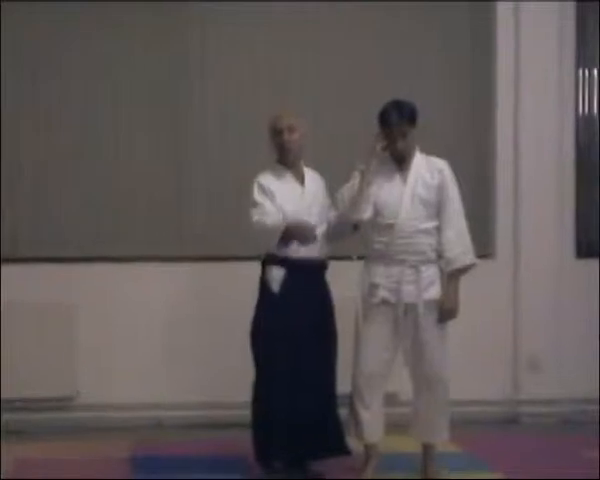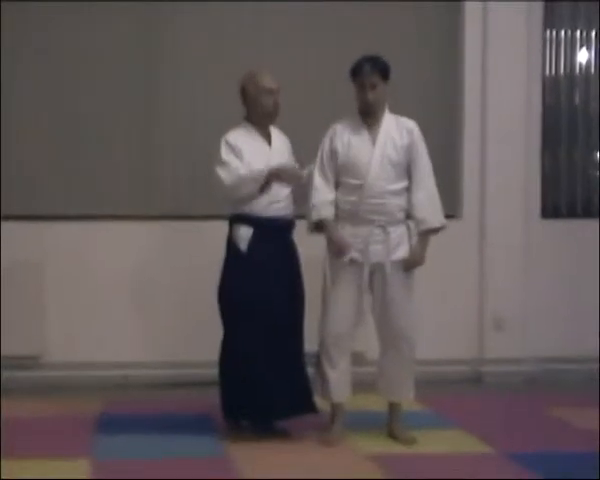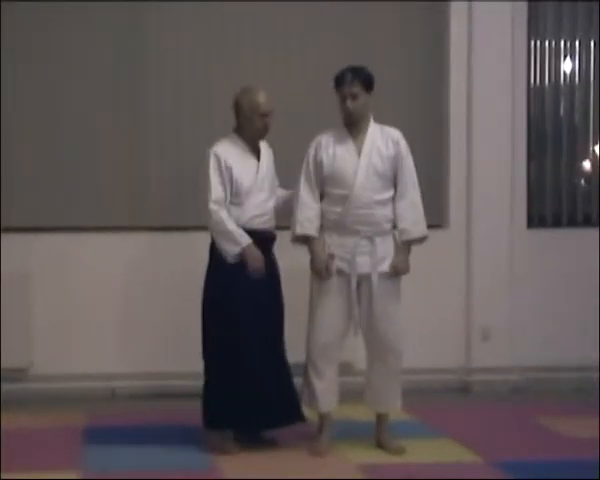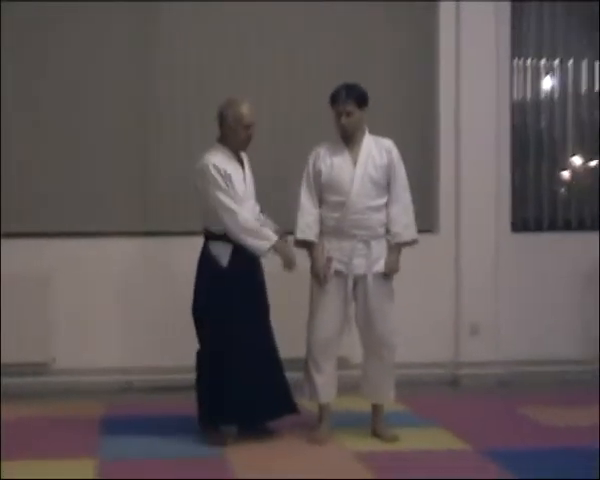
dt=0.5s
person 1, frame 1
left shoulder: (438, 170)
right shoulder: (370, 172)
left elbow: (453, 229)
right elbow: (350, 213)
left wrist: (452, 285)
right wrist: (372, 164)
left hip: (426, 280)
right hip: (381, 281)
left knee: (432, 372)
right knee: (368, 369)
person 1, frame 2
left shoulder: (407, 130)
right shoulder: (338, 133)
left elbow: (422, 185)
right elbow: (322, 184)
left wrist: (422, 240)
right wrist: (329, 228)
left hip: (393, 241)
right hip: (348, 240)
left knee: (398, 330)
right knee: (336, 328)
left ankle: (395, 417)
right ankle: (337, 415)
person 1, frame 3
left shoulder: (393, 140)
right shoulder: (323, 144)
left elbow: (407, 196)
right elbow: (308, 197)
left wrist: (404, 248)
right wrist: (314, 246)
left hip: (380, 251)
right hip: (335, 250)
left knee: (386, 341)
right knee: (323, 339)
left ankle: (382, 427)
right ankle: (324, 426)
person 1, frame 4
left shoulder: (386, 150)
right shoulder: (321, 155)
left elbow: (399, 203)
right elbow: (309, 205)
left wrist: (395, 251)
right wrist: (314, 252)
left hip: (375, 254)
right hip: (333, 254)
left knee: (381, 336)
right knee: (322, 335)
left ankle: (378, 417)
right ankle: (324, 416)
person 2, frame 1
left shoulder: (317, 181)
right shoulder: (265, 182)
left elbow: (330, 225)
right elbow: (264, 222)
right wrist: (290, 228)
left hip: (315, 281)
right hip: (282, 282)
left knee: (315, 370)
right knee: (277, 372)
person 2, frame 2
left shoulder: (282, 140)
right shoulder: (233, 140)
left elbow: (295, 183)
right elbow: (234, 183)
right wrist: (271, 174)
left hip: (281, 241)
right hip: (250, 242)
left knee: (283, 327)
right knee: (245, 332)
left ankle: (267, 411)
right ankle: (239, 413)
person 2, frame 3
left shoulder: (267, 152)
right shoulder: (221, 153)
right elbow: (215, 210)
right wrist: (244, 247)
left hip: (262, 253)
right hip: (232, 258)
left knee: (264, 342)
right knee: (228, 343)
left ankle: (250, 423)
right ankle: (219, 425)
person 2, frame 4
left shoulder: (241, 159)
right shoulder: (211, 165)
right elbow: (233, 216)
left wrist: (274, 232)
right wrist: (274, 243)
left hip: (245, 259)
right hip: (222, 262)
left knee: (254, 340)
right knee: (220, 343)
left ankle: (250, 415)
right ankle: (215, 419)
